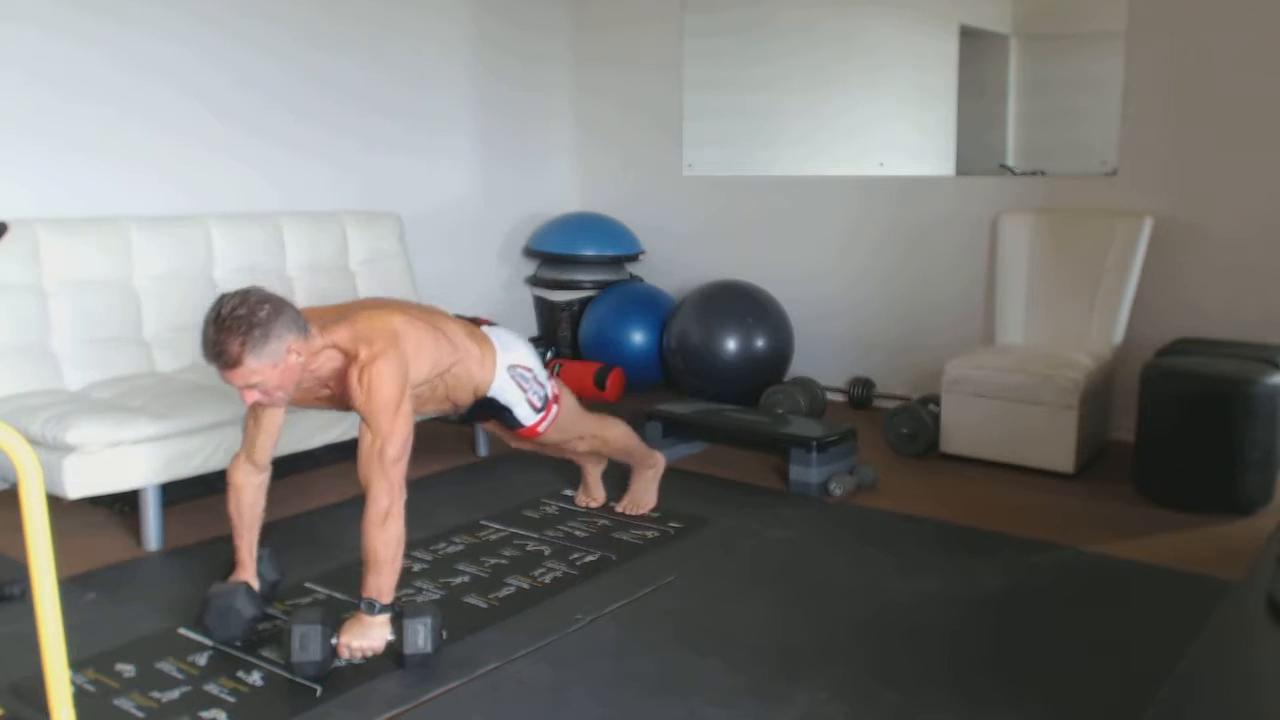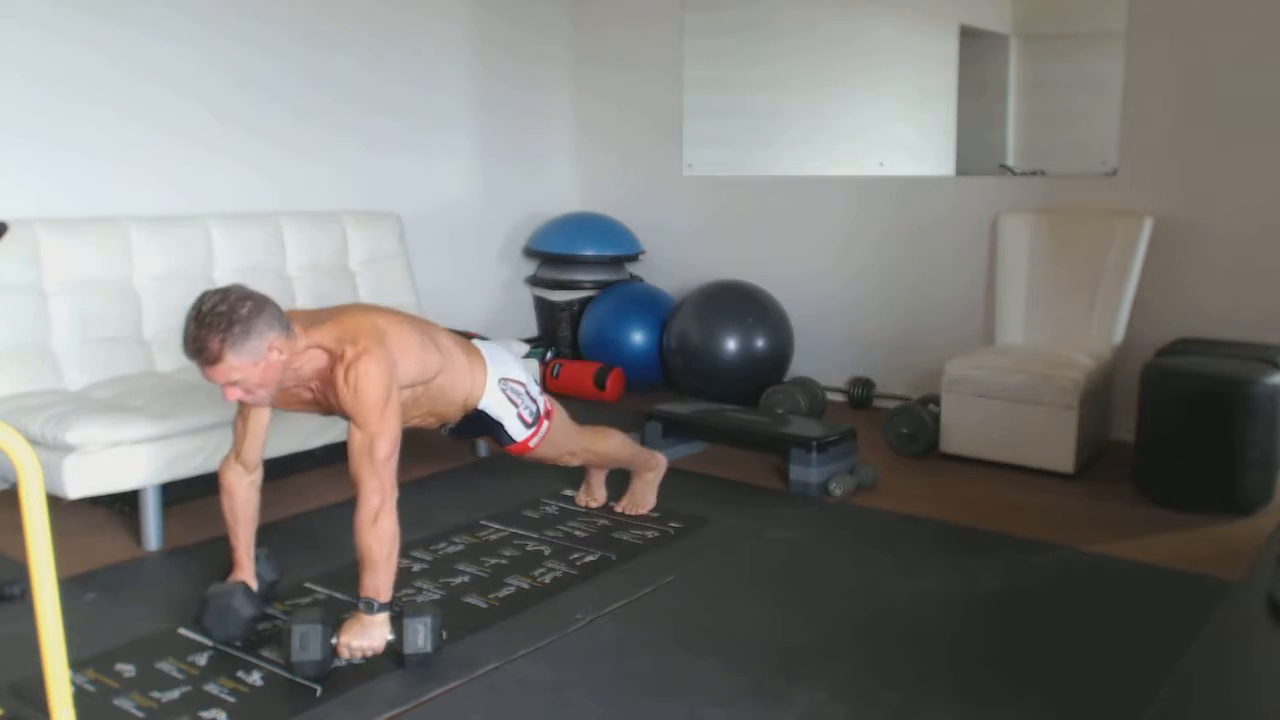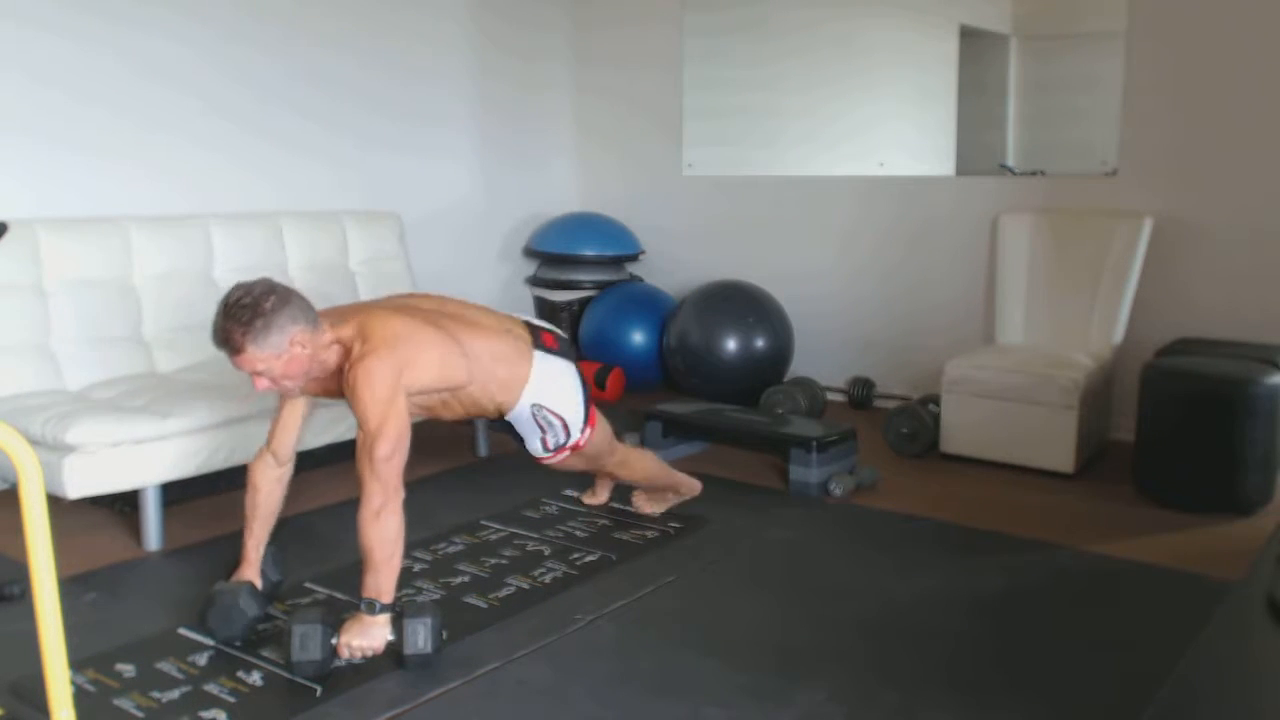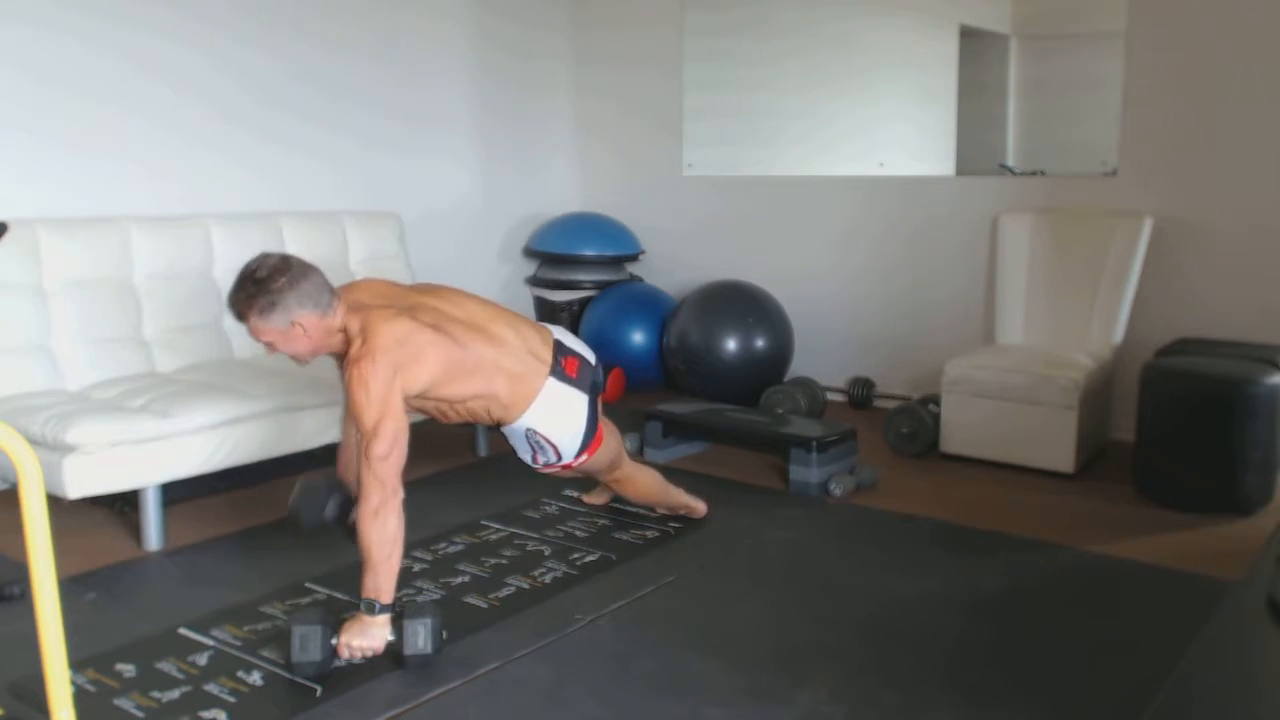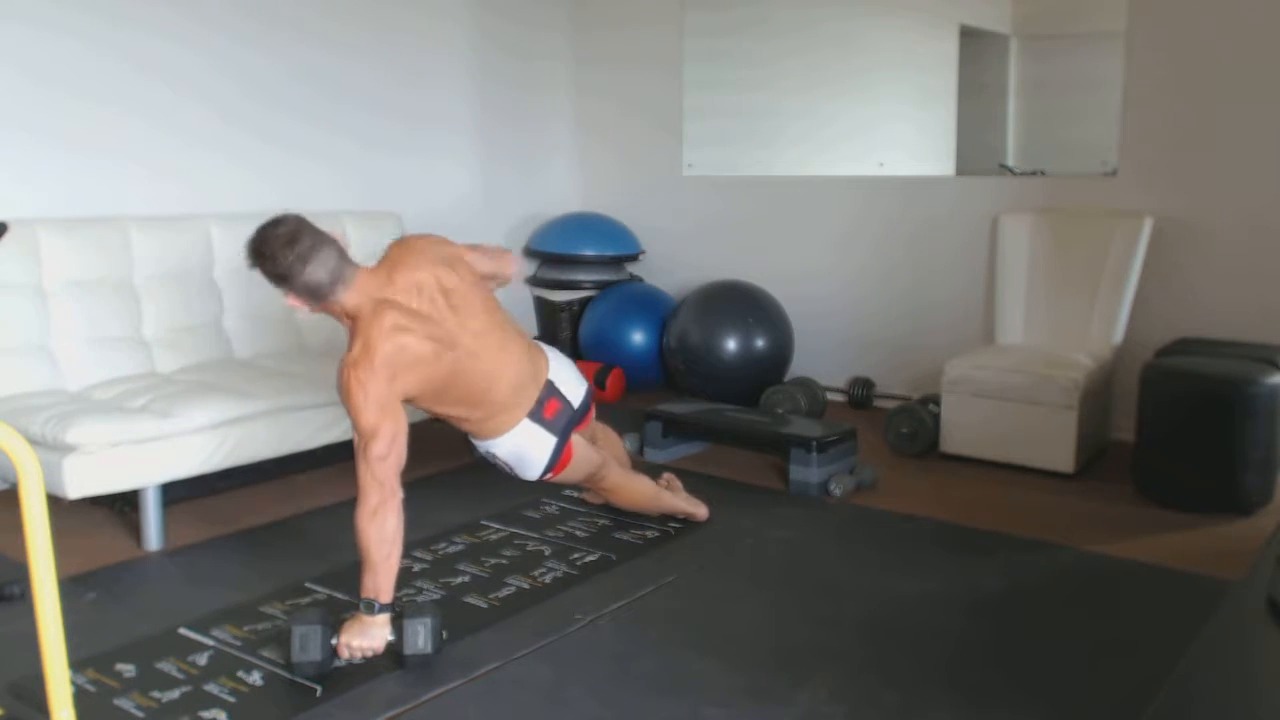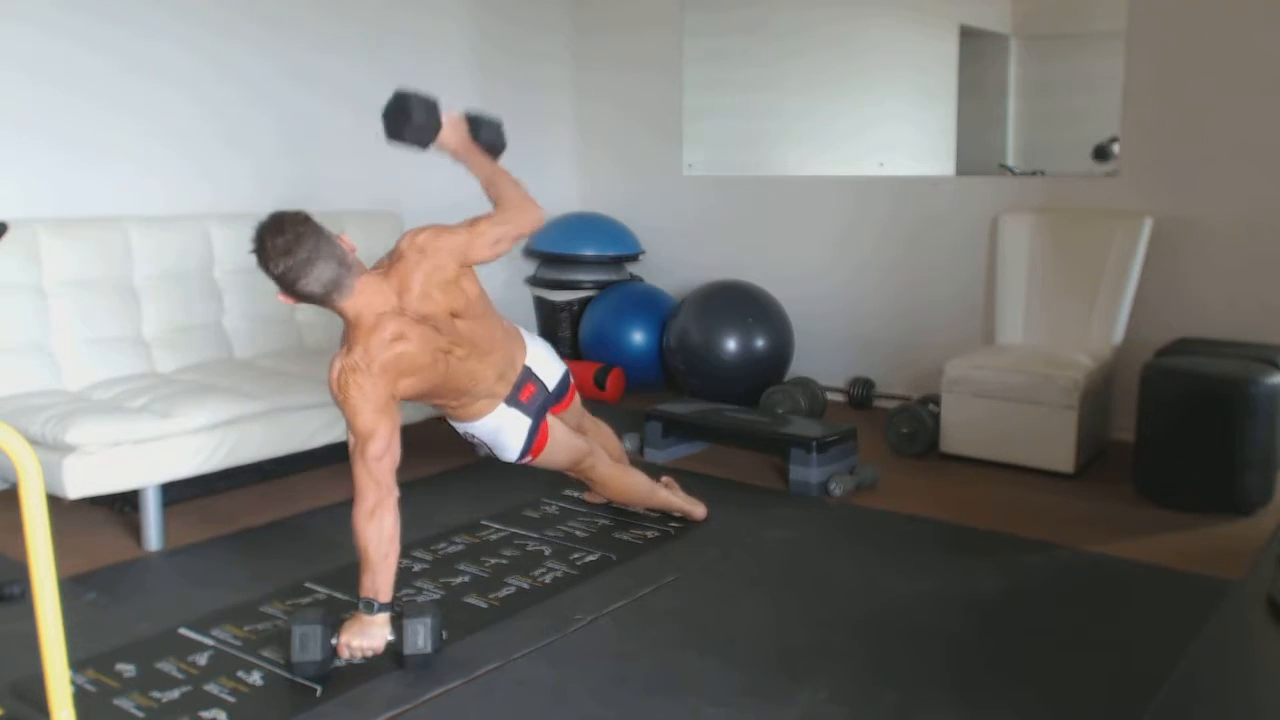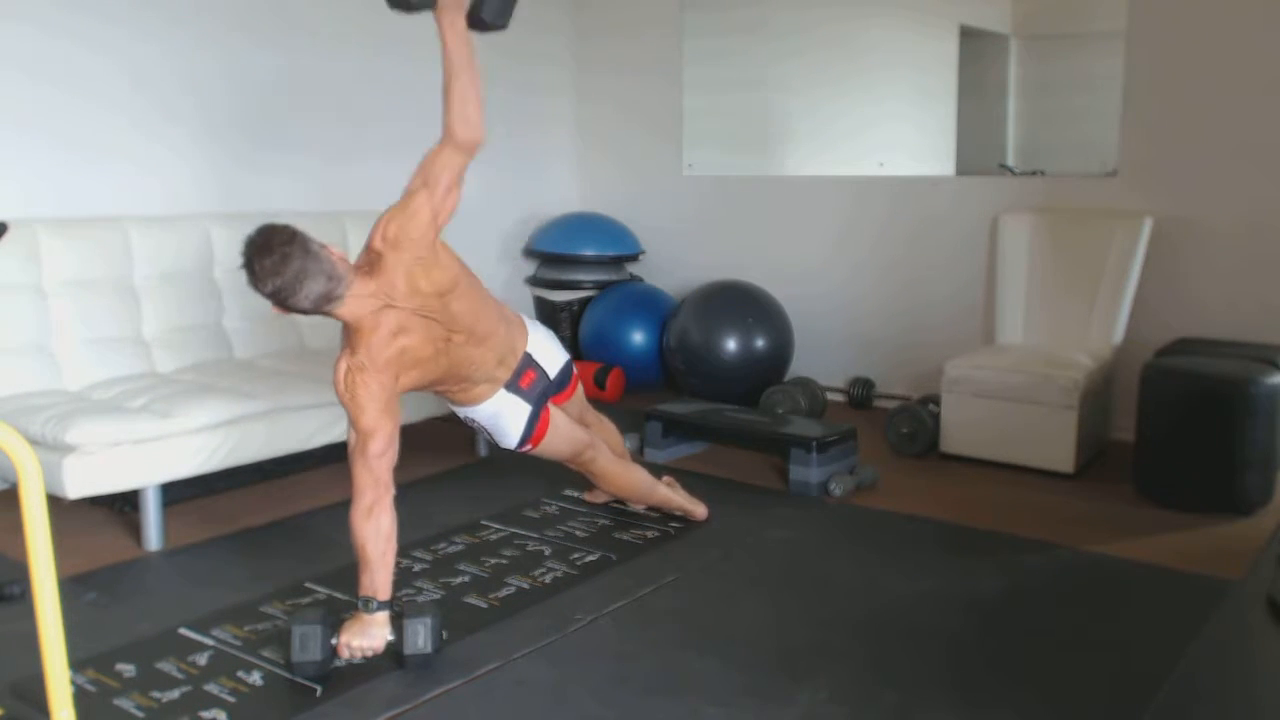
dt=0.3s
person 1, frame 1
left shoulder: (373, 362)
right shoulder: (279, 355)
left elbow: (386, 497)
right elbow: (249, 467)
left wrist: (375, 614)
right wrist: (245, 569)
left hip: (499, 366)
right hip: (460, 364)
left knee: (582, 433)
left ankle: (646, 463)
right ankle: (590, 463)
person 1, frame 2
left shoulder: (359, 362)
right shoulder: (266, 356)
left elbow: (378, 497)
right elbow: (240, 469)
left wrist: (373, 613)
right wrist: (243, 569)
left hip: (491, 380)
right hip: (448, 391)
left knee: (573, 444)
left ankle: (650, 464)
right ankle: (595, 473)
person 1, frame 3
left shoulder: (371, 364)
right shoulder: (307, 347)
left elbow: (382, 497)
right elbow: (273, 460)
left wrist: (375, 614)
right wrist: (250, 565)
left hip: (540, 381)
right hip: (512, 345)
left knee: (606, 455)
left ankle: (680, 486)
right ankle: (604, 475)
person 1, frame 4
left shoulder: (371, 363)
right shoulder: (352, 297)
left elbow: (382, 496)
left wrist: (374, 615)
right wrist: (346, 475)
left hip: (548, 412)
right hip: (560, 352)
left knee: (612, 468)
right knee: (596, 434)
left ankle: (684, 505)
right ankle: (613, 477)
person 1, frame 5
left shoulder: (365, 368)
right shoulder: (415, 253)
left elbow: (381, 495)
right elbow: (507, 265)
left wrist: (374, 614)
left hip: (523, 437)
right hip: (557, 373)
left knee: (599, 475)
right knee: (594, 434)
left ankle: (685, 507)
right ankle: (622, 479)
person 1, frame 6
left shoulder: (358, 375)
right shoulder: (423, 252)
left elbow: (375, 495)
right elbow: (526, 215)
left wrist: (373, 614)
right wrist: (464, 147)
left hip: (495, 419)
right hip: (529, 360)
left knee: (587, 463)
right knee: (585, 426)
left ankle: (683, 507)
right ankle: (640, 486)
person 1, frame 7
left shoulder: (363, 370)
right shoulder: (401, 243)
left elbow: (373, 492)
right elbow: (465, 136)
left wrist: (373, 613)
left hip: (501, 402)
right hip: (533, 345)
left knee: (588, 456)
right knee: (587, 422)
left ankle: (685, 507)
right ankle: (634, 487)
